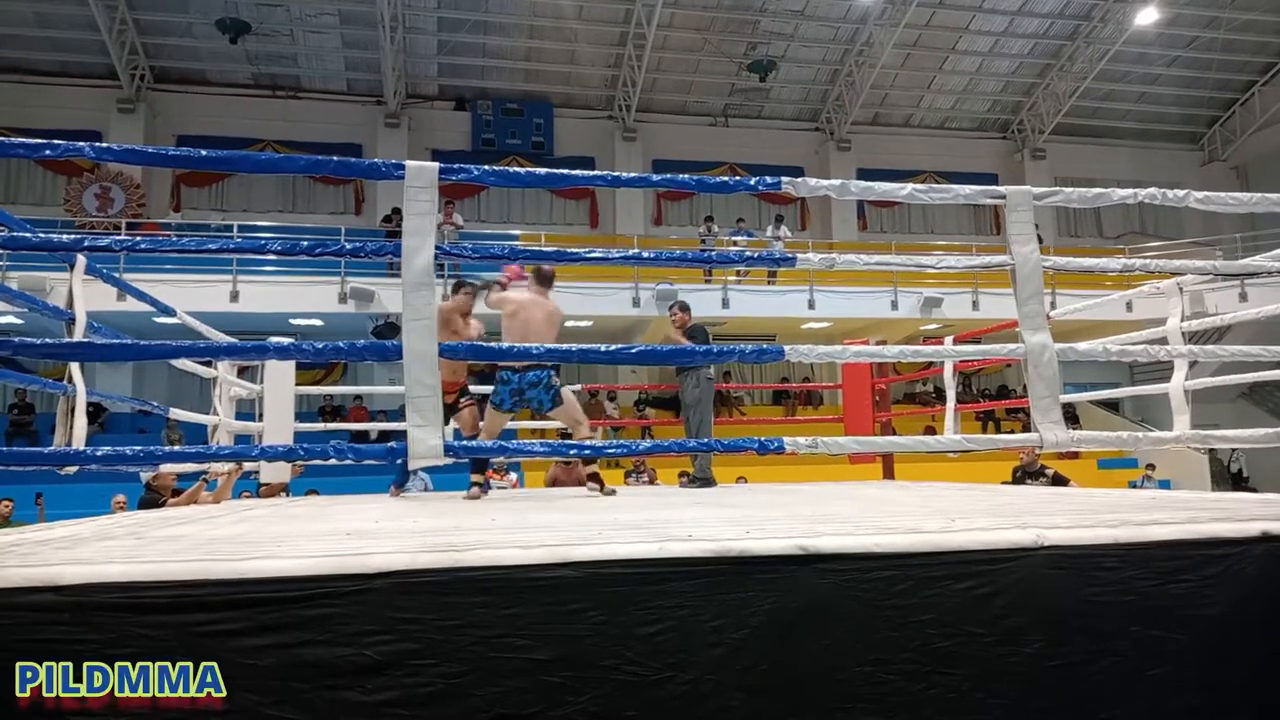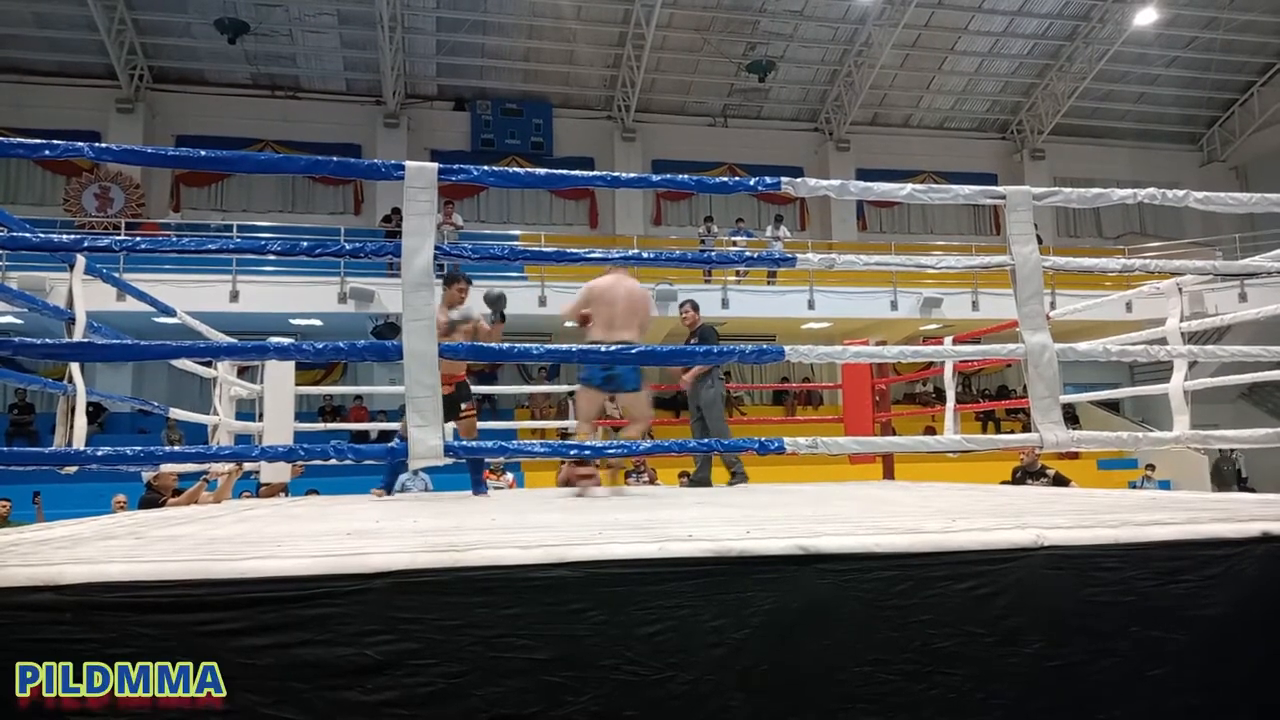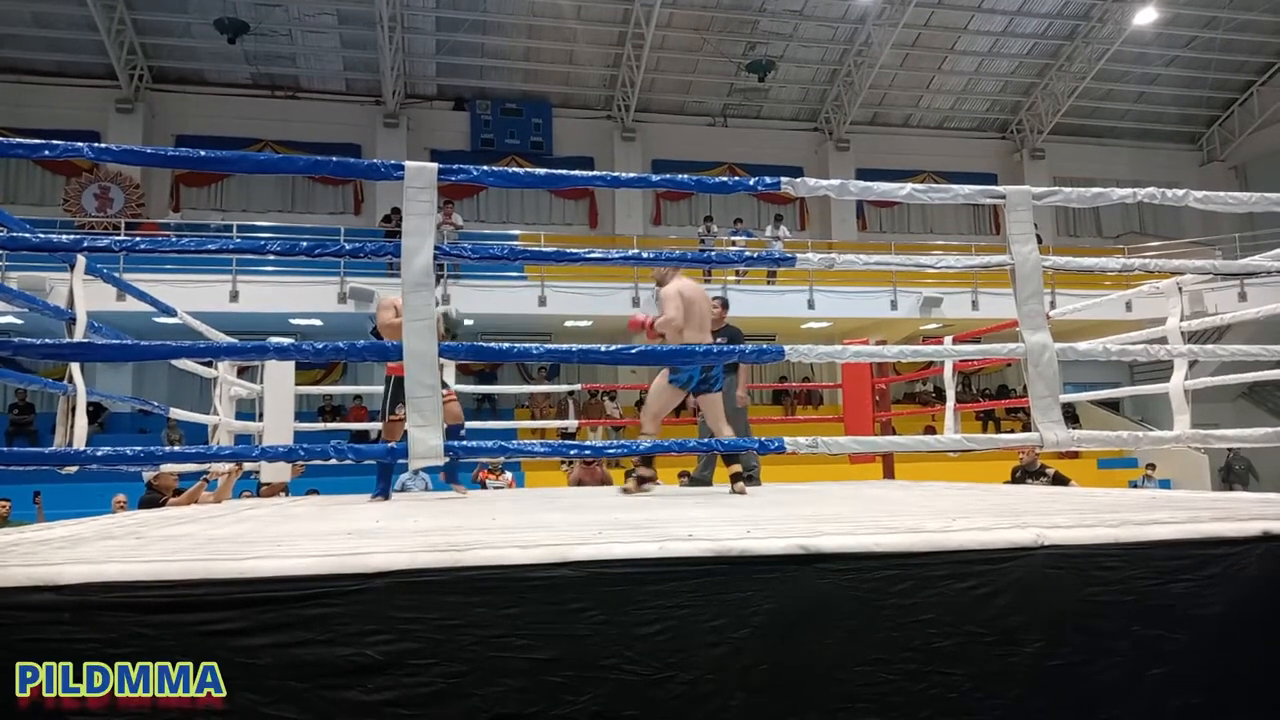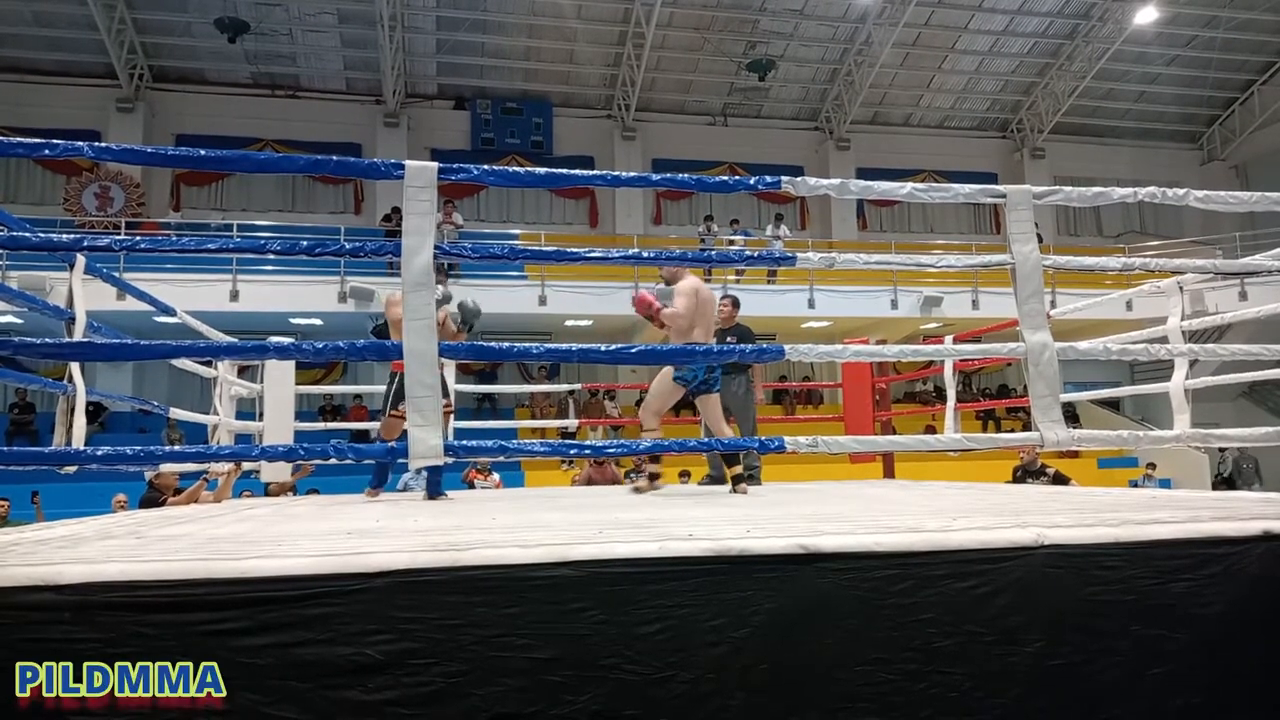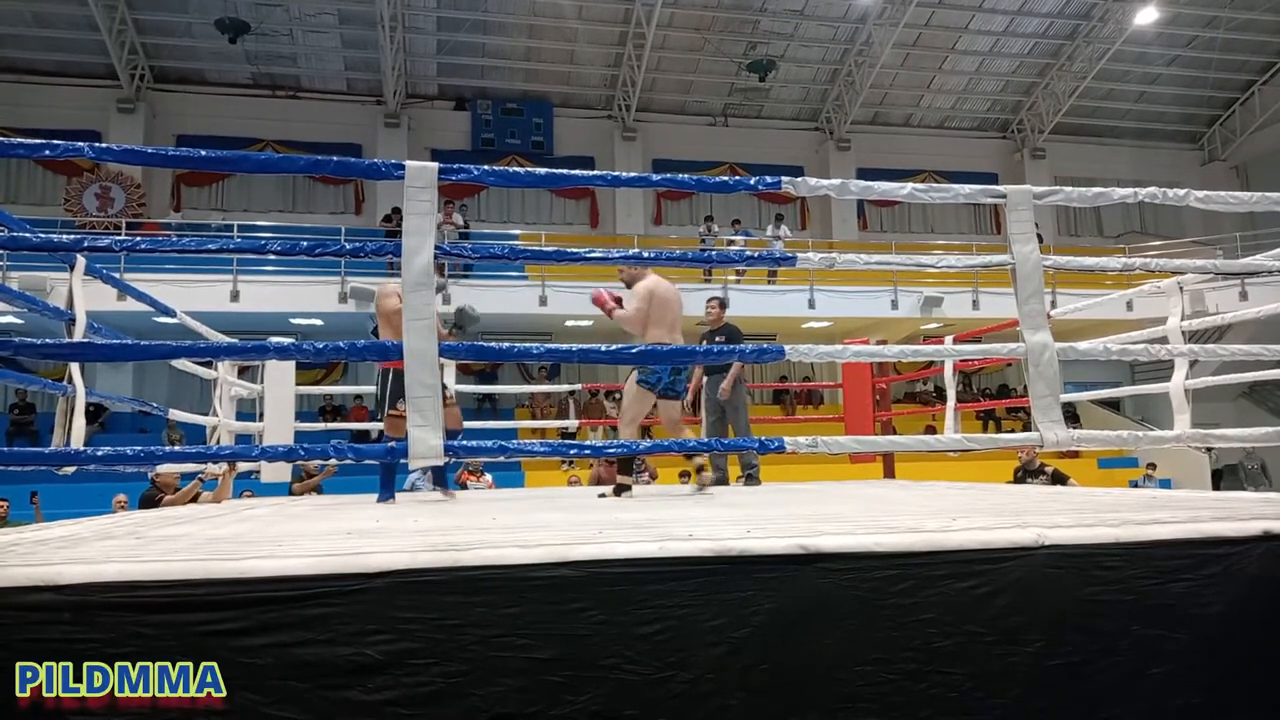
dt=0.4s
person 1, frame 1
left shoulder: (515, 299)
right shoulder: (555, 313)
left elbow: (490, 300)
left wrist: (502, 284)
left hip: (509, 378)
right hip: (541, 378)
left knee: (488, 434)
right knee: (580, 424)
left ankle: (476, 485)
right ankle: (594, 479)
person 1, frame 2
left shoulder: (596, 285)
right shoulder: (641, 292)
left elbow: (570, 314)
left wrist: (586, 317)
left knee: (587, 422)
right knee: (640, 419)
right ankle: (614, 468)
person 1, frame 3
left shoulder: (671, 289)
right shoulder: (697, 289)
left elbow: (673, 321)
left wrist: (650, 324)
right wrist: (662, 332)
left knee: (650, 416)
right knee: (718, 422)
left ankle: (643, 477)
right ankle: (737, 479)
person 1, frame 4
left shoulder: (686, 286)
right shoulder: (702, 289)
left elbow: (680, 318)
left wrist: (655, 307)
right wrist: (655, 316)
right hip: (707, 361)
left knee: (649, 412)
right knee: (718, 423)
left ankle: (653, 474)
right ankle: (739, 480)
person 1, frame 5
left shoulder: (644, 287)
right shoulder: (668, 288)
left elbow: (632, 322)
left wrist: (608, 307)
right wrist: (617, 309)
left knee: (628, 421)
right knee: (673, 424)
left ankle: (623, 486)
right ankle: (701, 468)
person 2, frame 1
left shoulder: (475, 324)
right shoulder: (445, 311)
right elbow: (452, 308)
left hip: (459, 387)
left knee: (472, 428)
left ankle: (478, 481)
right ankle: (399, 482)
person 2, frame 2
left shoulder: (471, 316)
right shoulder: (433, 313)
left elbow: (493, 339)
left wrist: (498, 315)
right wrist: (447, 328)
left hip: (457, 383)
left knee: (469, 434)
left ankle: (478, 486)
person 2, frame 3
right shoulder: (389, 303)
right elbow: (385, 328)
left wrist: (448, 334)
right hip: (399, 377)
left knee: (455, 415)
right knee: (391, 433)
left ankle: (450, 474)
right ankle: (382, 490)
person 2, frame 4
left shoulder: (441, 309)
right shoulder: (398, 299)
left elbow: (454, 341)
right elbow: (399, 324)
left wrist: (466, 325)
right hip: (404, 372)
left knee: (440, 430)
right knee: (389, 430)
left ankle: (434, 489)
right ankle: (377, 482)
person 2, frame 5
right shoulder: (389, 292)
left elbow: (439, 339)
right elbow: (394, 314)
left wrist: (458, 328)
right hip: (397, 370)
left knee: (454, 422)
right knee: (395, 430)
left ankle: (438, 474)
right ankle: (386, 492)
person 3, frame 1
left shoulder: (697, 330)
right shoulder: (685, 336)
left wrist: (677, 339)
left hip: (698, 380)
right hip: (686, 383)
left knee: (700, 429)
right knee: (692, 431)
left ankle: (703, 475)
right ankle: (699, 475)
person 3, frame 2
left shoulder: (707, 331)
right shoulder: (689, 339)
left wrist: (691, 375)
left hip: (709, 382)
right hip: (693, 386)
left knee: (718, 428)
right knee: (699, 433)
left ankle: (737, 470)
right ankle: (701, 477)
person 3, frame 3
left shoulder: (733, 333)
left wrist: (742, 388)
left hip: (730, 383)
left knee: (741, 431)
right knee: (706, 432)
left ankle: (752, 474)
right ankle: (702, 476)
person 3, frame 4
left shoulder: (743, 332)
right shoulder: (714, 334)
left elbow: (755, 361)
left wrist: (758, 389)
left hip: (739, 383)
right hip: (717, 384)
left knee: (747, 430)
right knee: (712, 429)
left ankle: (753, 473)
right ankle: (717, 474)
person 3, frame 5
left shoulder: (731, 331)
right shoulder: (704, 338)
left elbow: (739, 359)
right elbow: (700, 367)
left wrist: (728, 381)
right wrist: (691, 393)
left hip: (731, 384)
right hip: (711, 386)
left knee: (741, 430)
right knee: (714, 433)
left ankle: (751, 473)
right ankle: (719, 475)
